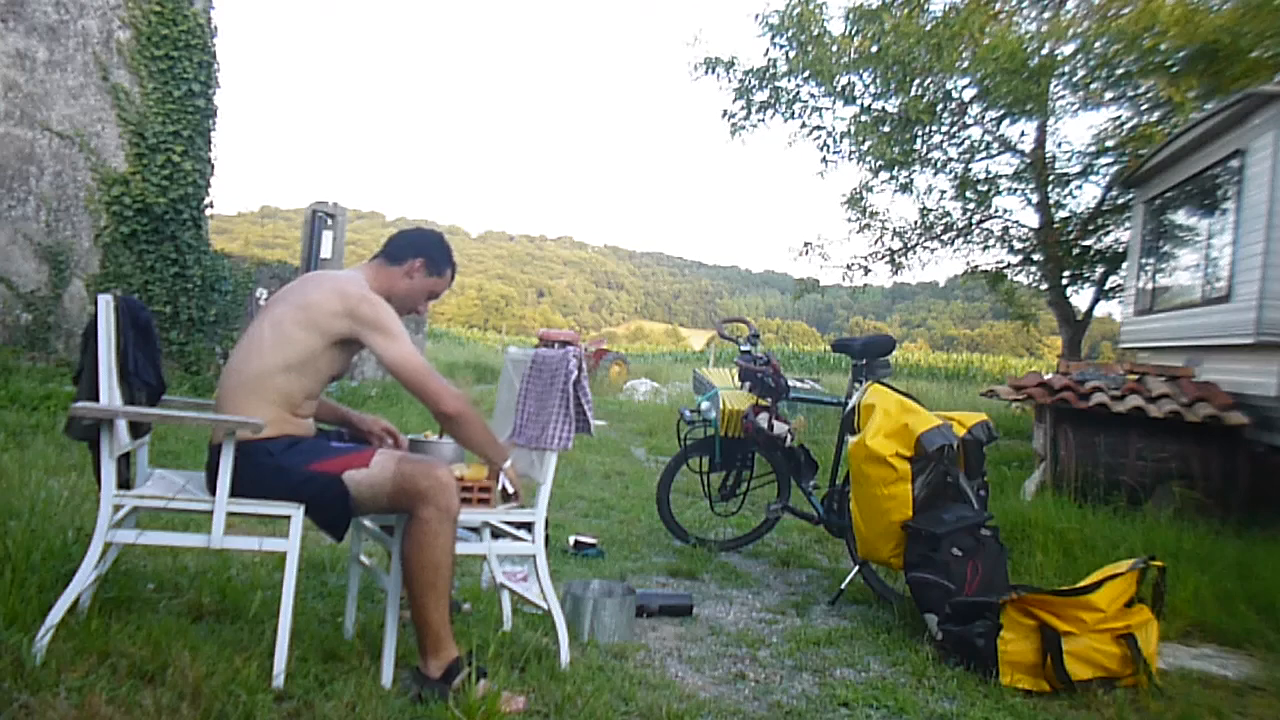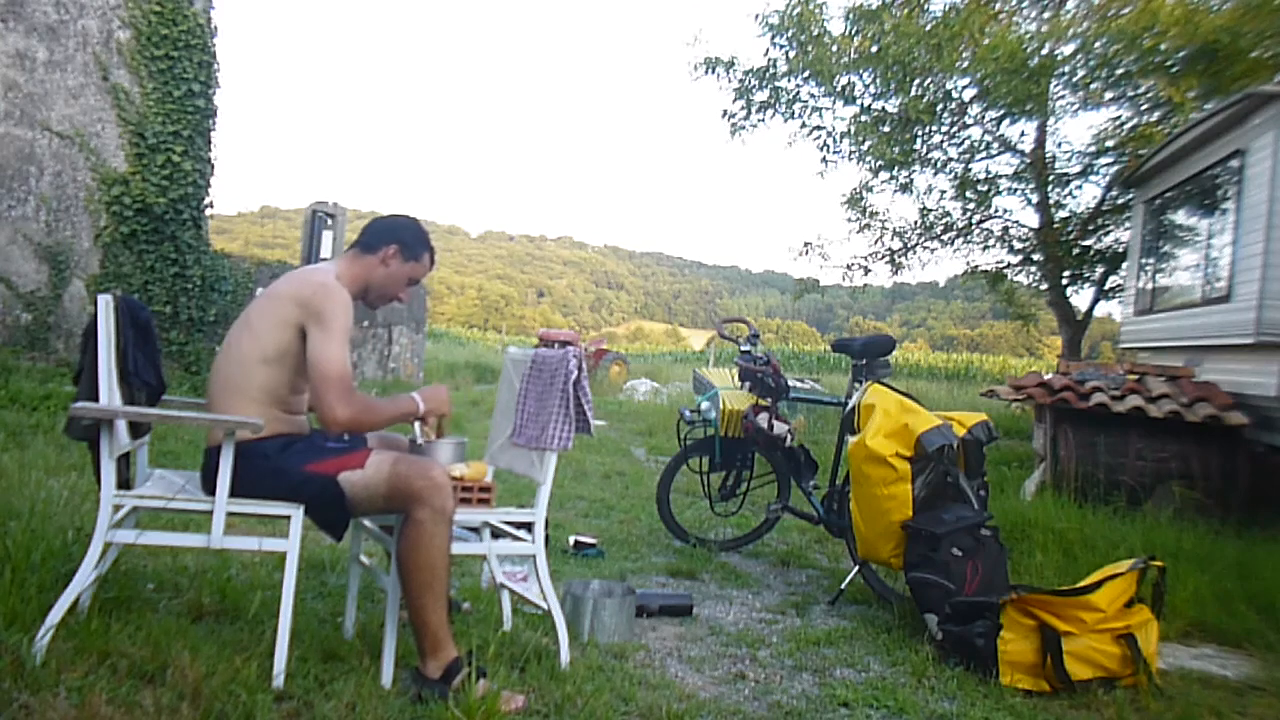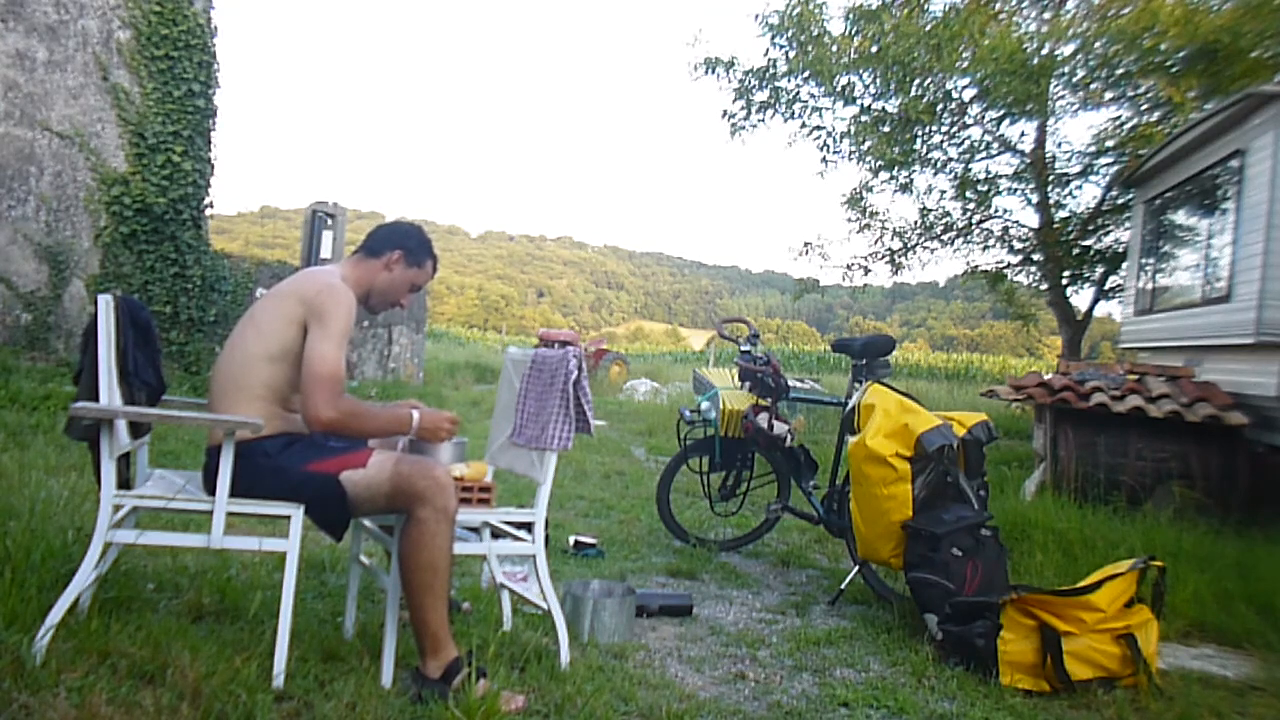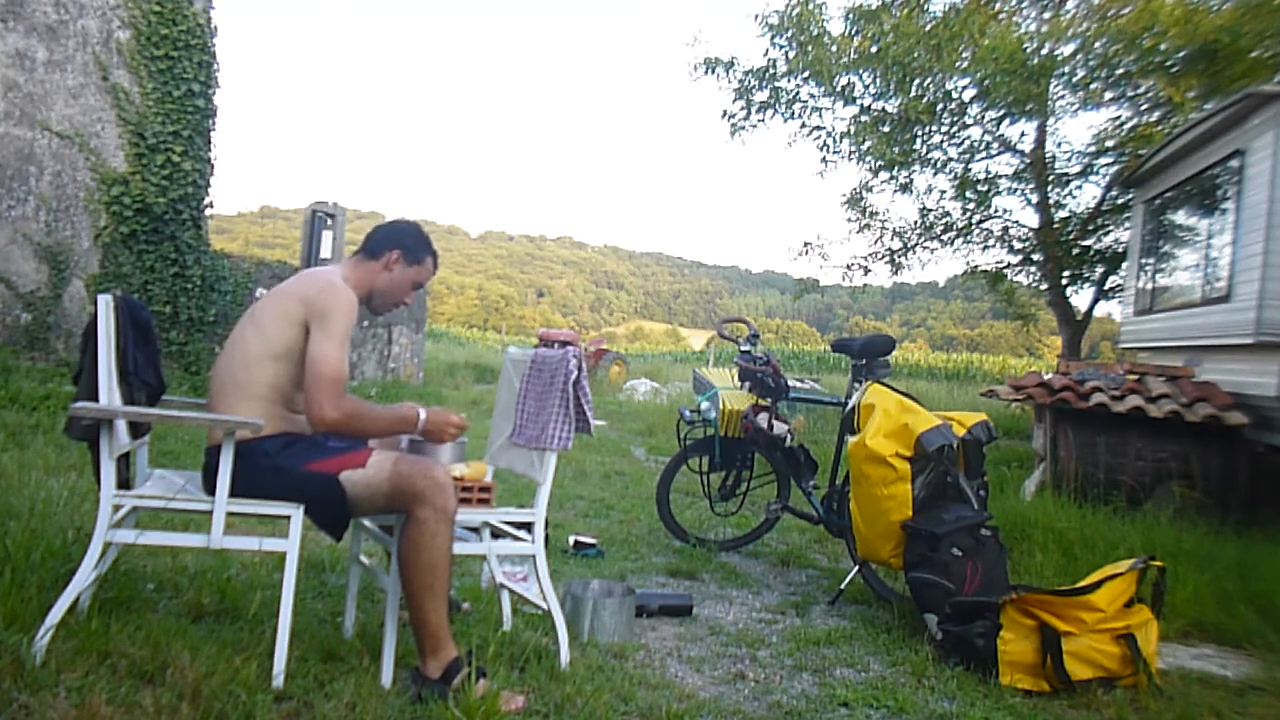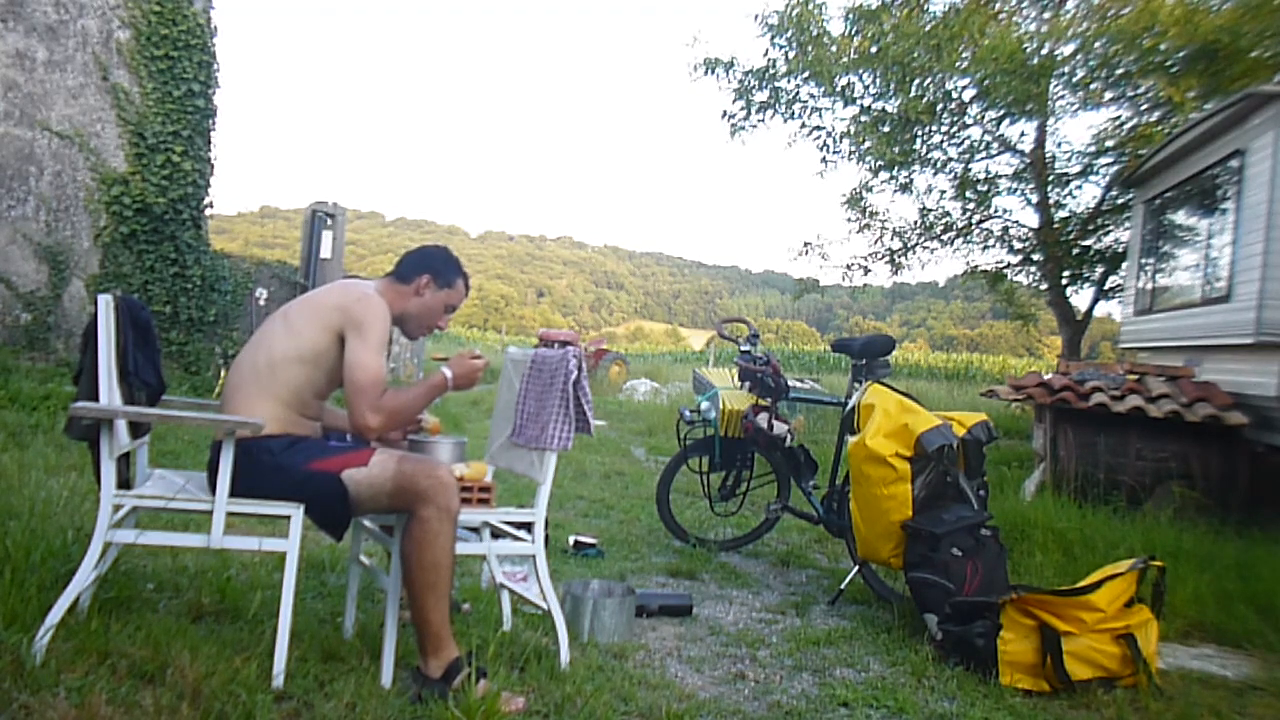
dt=1s
person 1, frame 1
left shoulder: (325, 286)
right shoulder: (362, 303)
right elbow: (446, 402)
left wrist: (351, 419)
right wrist: (501, 461)
left hip: (261, 447)
right hip: (264, 456)
left knee: (410, 462)
right knee: (434, 485)
left ankle: (427, 595)
right ankle: (440, 668)
person 1, frame 2
left shoulder: (312, 284)
right shoulder: (328, 294)
right elbow: (340, 414)
left wrist: (404, 406)
right wrist: (418, 402)
left hip: (264, 447)
right hip: (255, 458)
left knee: (401, 453)
right knee: (427, 485)
left ankle: (426, 595)
right ankle: (439, 670)
person 1, frame 3
left shoulder: (316, 285)
right shoulder: (334, 293)
right elbow: (324, 412)
left wrist: (392, 413)
right wrist: (412, 422)
left hip: (256, 449)
right hip: (259, 456)
left knee: (392, 450)
right knee: (431, 484)
left ankle: (426, 596)
right ankle: (439, 669)
person 1, frame 4
left shoulder: (317, 286)
right shoulder: (335, 294)
right elbow: (328, 413)
left wrist: (398, 420)
right wrist: (418, 419)
left hip: (253, 450)
right hip: (259, 457)
left knee: (395, 455)
right knee: (430, 485)
left ankle: (425, 594)
right ankle: (439, 670)
person 1, frame 5
left shoulder: (349, 299)
right shoulder: (369, 305)
right elbow: (369, 418)
left wrist: (383, 431)
right wrist: (445, 377)
left hip: (260, 449)
right hip: (264, 455)
left knee: (410, 470)
right knee: (434, 484)
left ankle: (427, 599)
right ankle: (440, 669)
